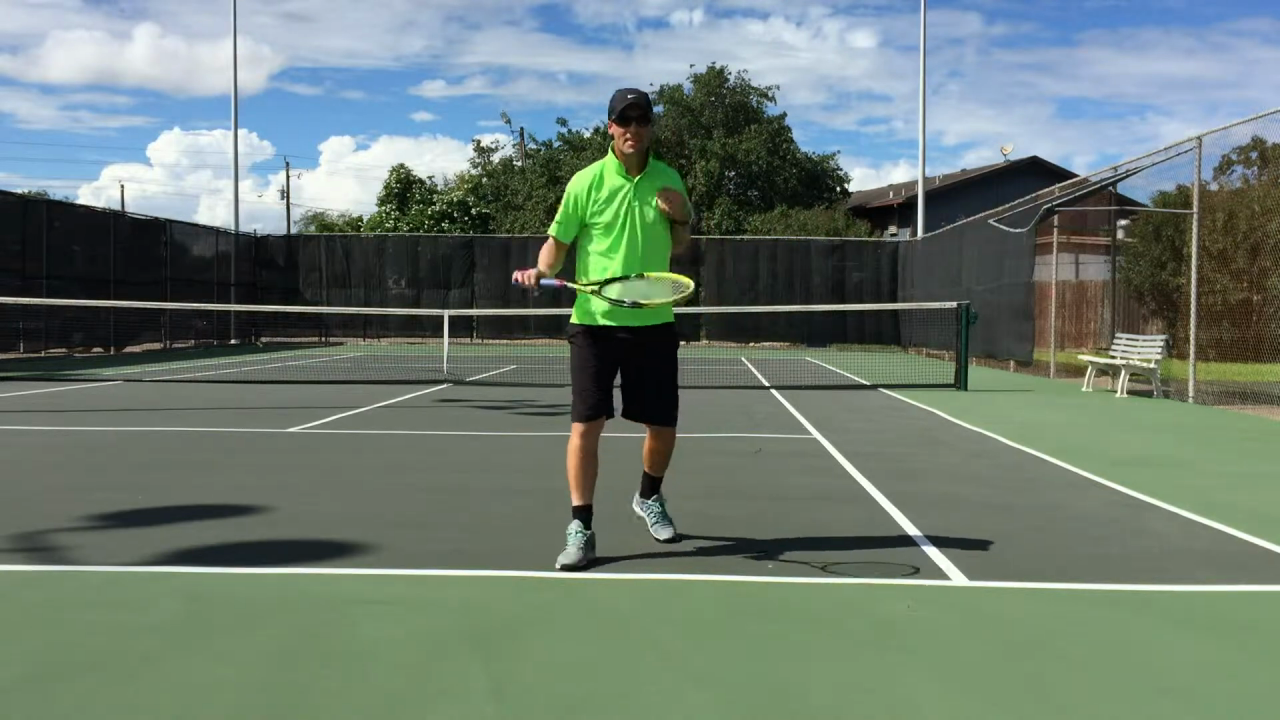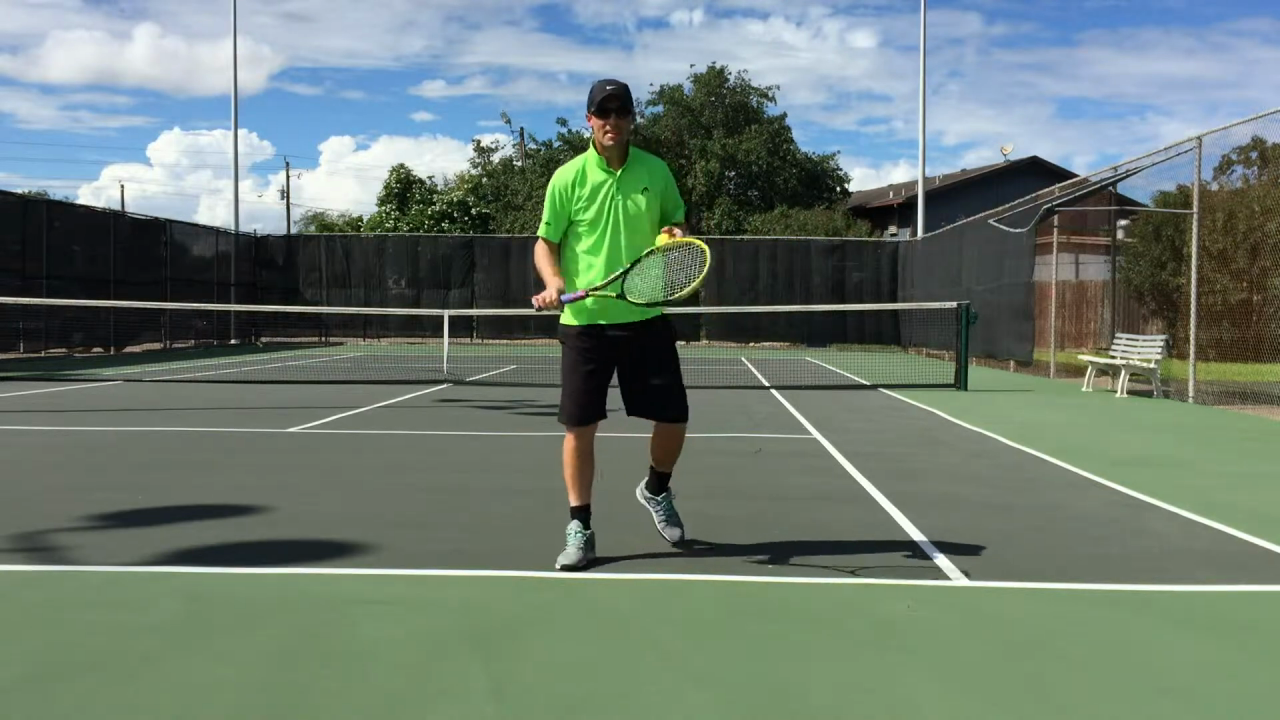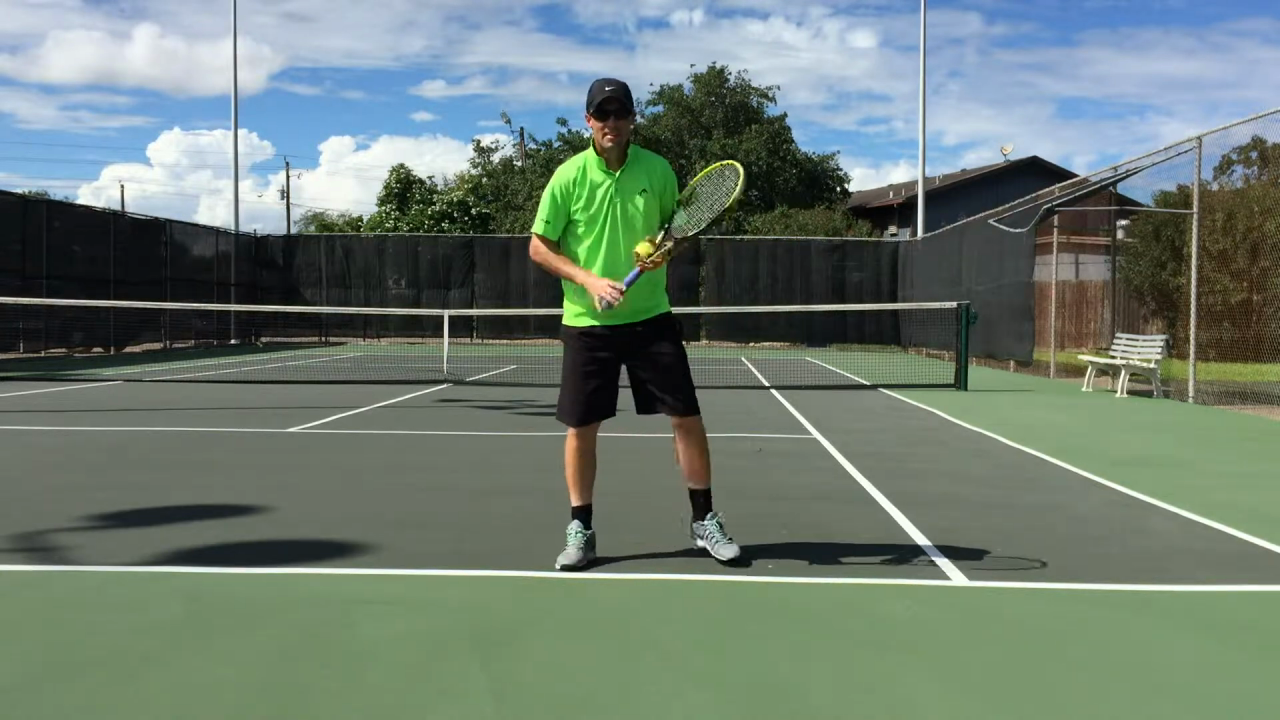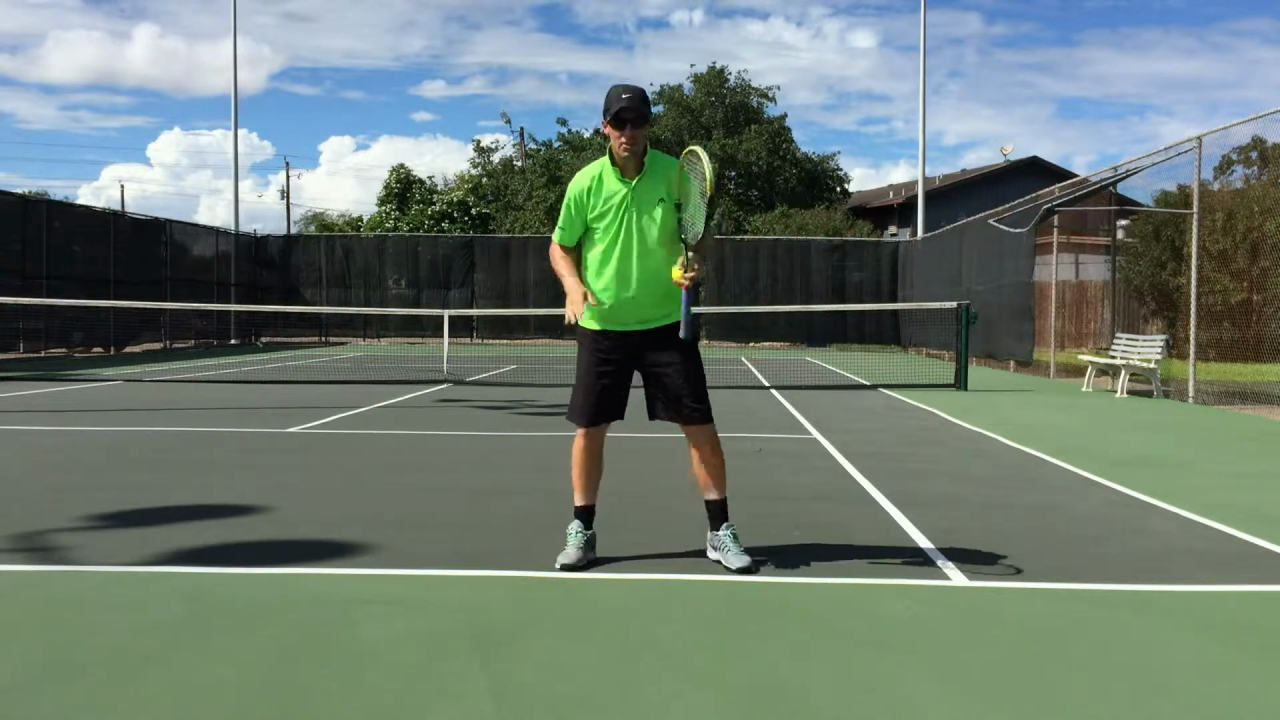
dt=0.2s
person 1, frame 1
left shoulder: (668, 181)
right shoulder: (585, 182)
left elbow: (683, 246)
right elbow: (557, 244)
left wrist: (683, 220)
right wrist: (539, 271)
left hip: (653, 323)
right hip: (595, 323)
left knee: (663, 424)
right knee: (586, 424)
left ankle: (650, 497)
right ankle: (580, 531)
person 1, frame 2
left shoulder: (656, 171)
right shoulder: (567, 177)
left elbow: (672, 231)
right elbow: (546, 242)
left wrist: (677, 237)
right wrist: (553, 282)
left hip: (647, 318)
right hip: (586, 321)
left knee: (673, 418)
right knee: (580, 426)
left ankle: (656, 490)
right ankle: (580, 531)
person 1, frame 3
left shoulder: (658, 169)
right shoulder: (568, 176)
right elbow: (539, 246)
left wrist: (665, 250)
right wrist: (588, 279)
left hip: (652, 317)
right hip: (589, 322)
left knee: (687, 417)
right knee: (581, 426)
left ankle: (704, 519)
right ankle: (580, 531)
person 1, frame 4
left shoulder: (675, 173)
right shoulder: (585, 183)
right elbow: (560, 247)
left wrist: (693, 261)
right wrist: (573, 288)
left hip: (667, 325)
right hip: (604, 327)
left knee: (699, 426)
right knee: (589, 428)
left ankle: (720, 532)
right ankle: (582, 532)
